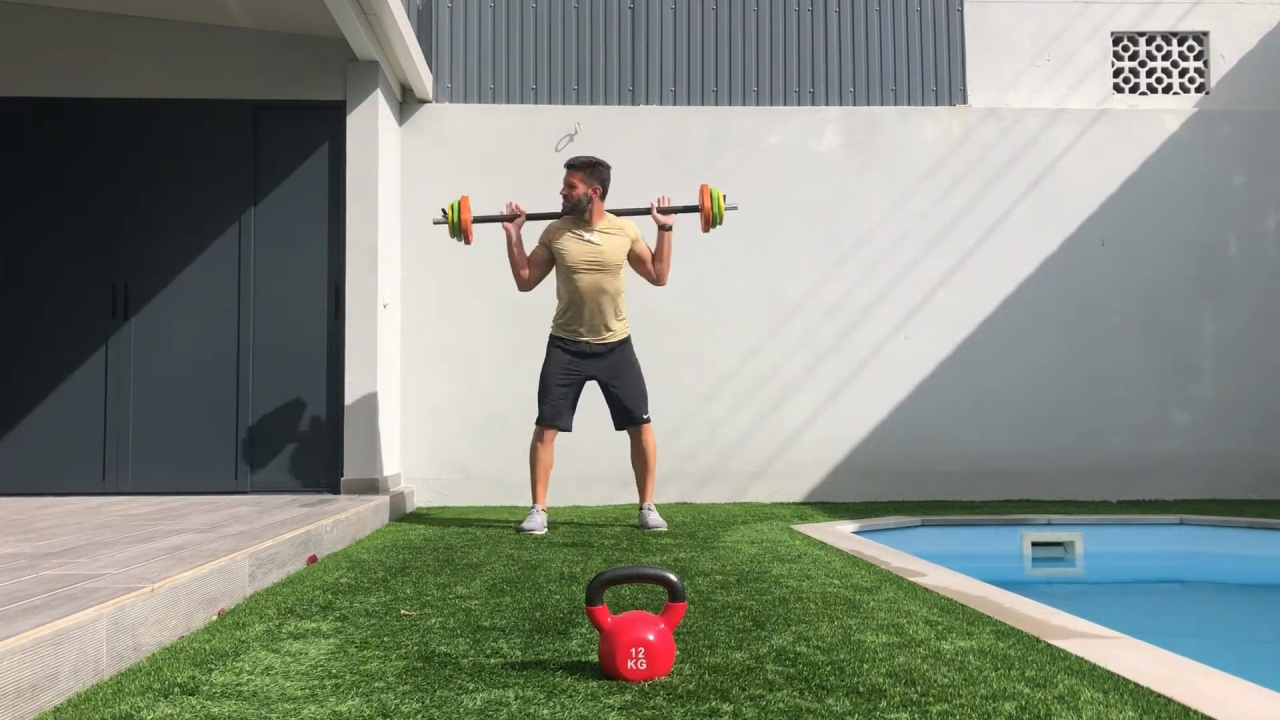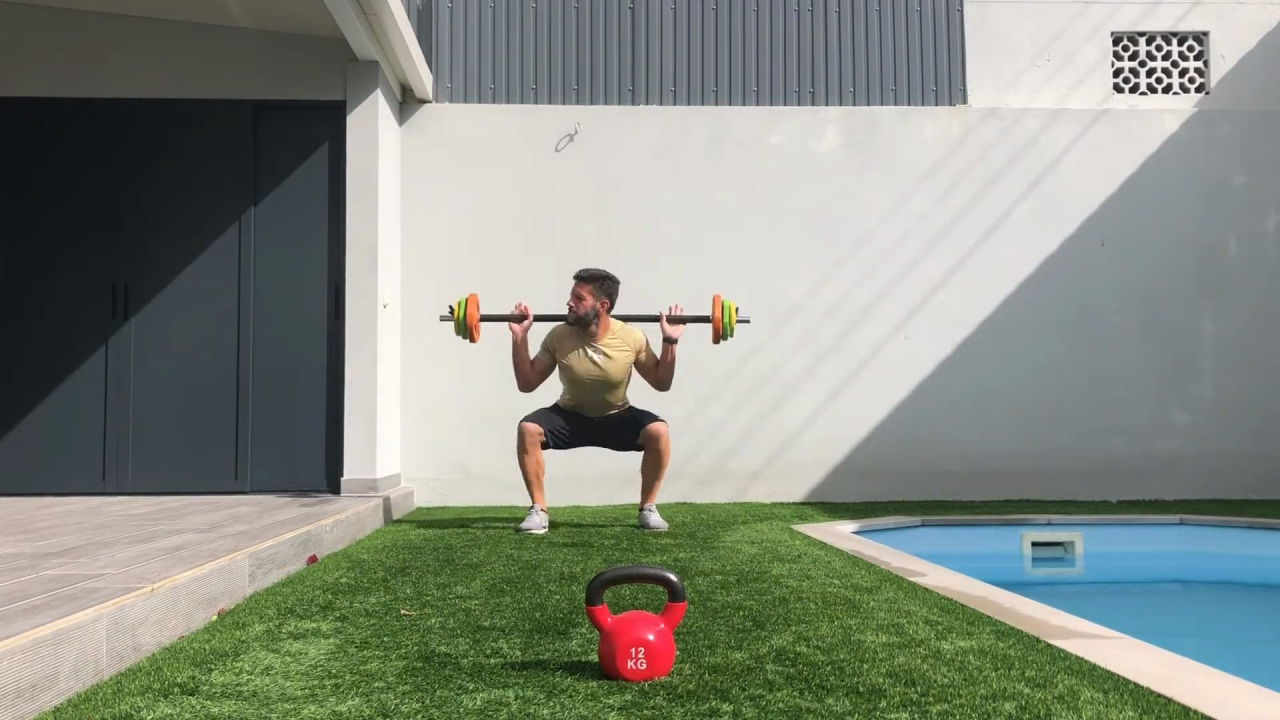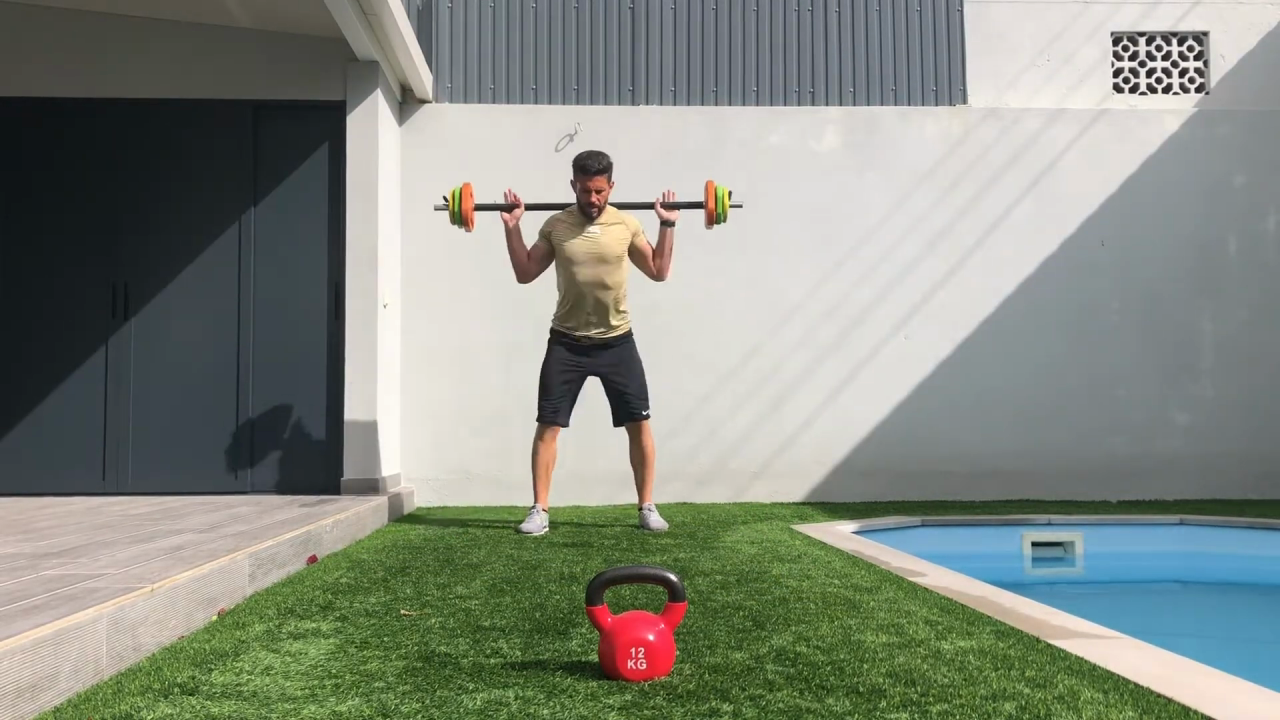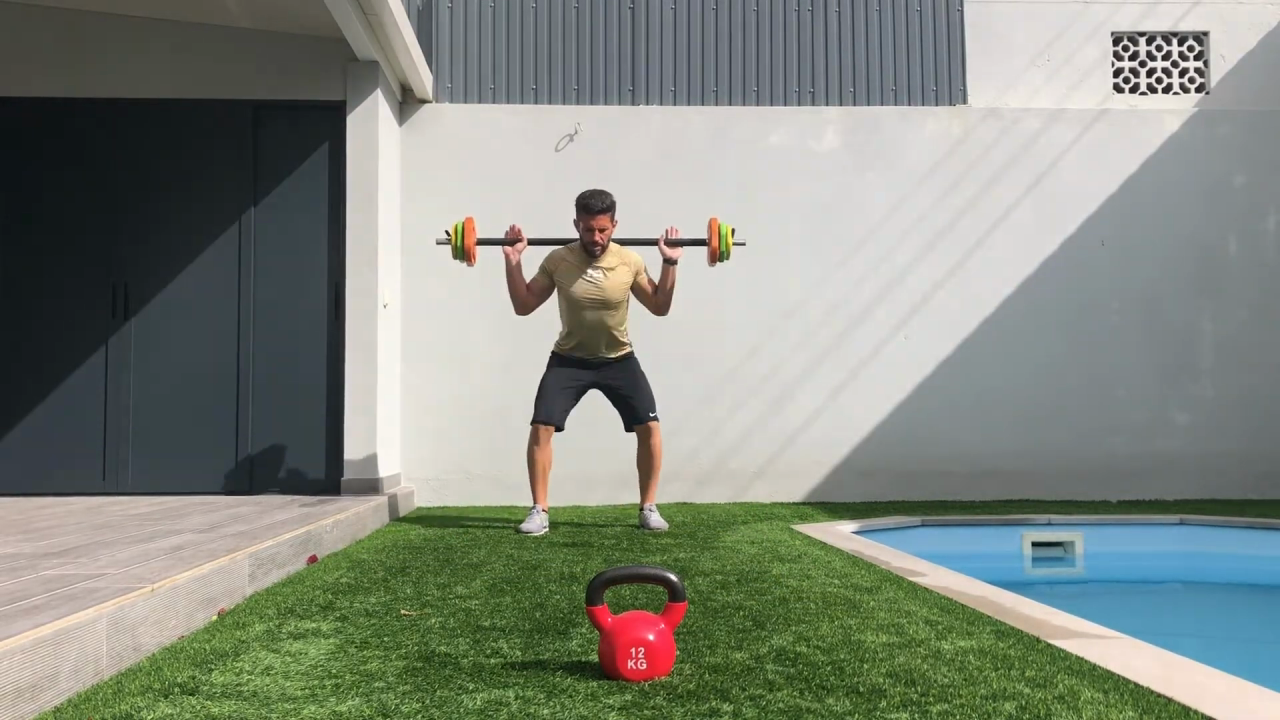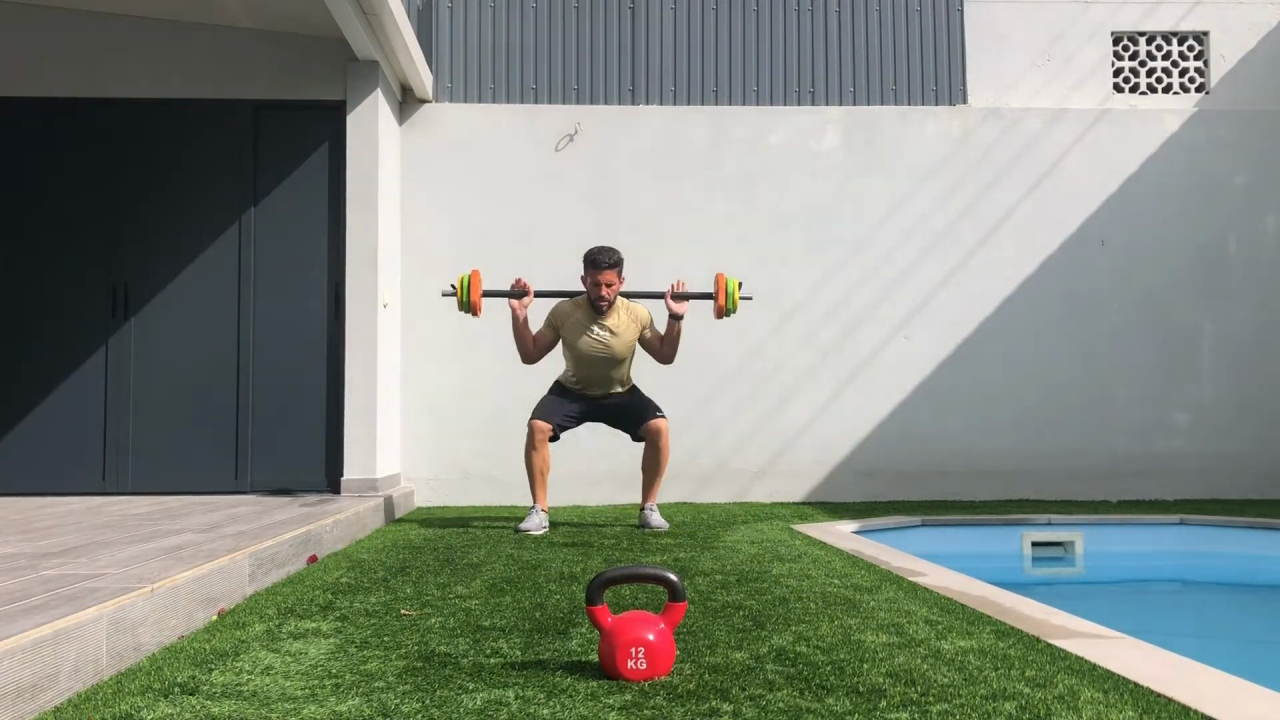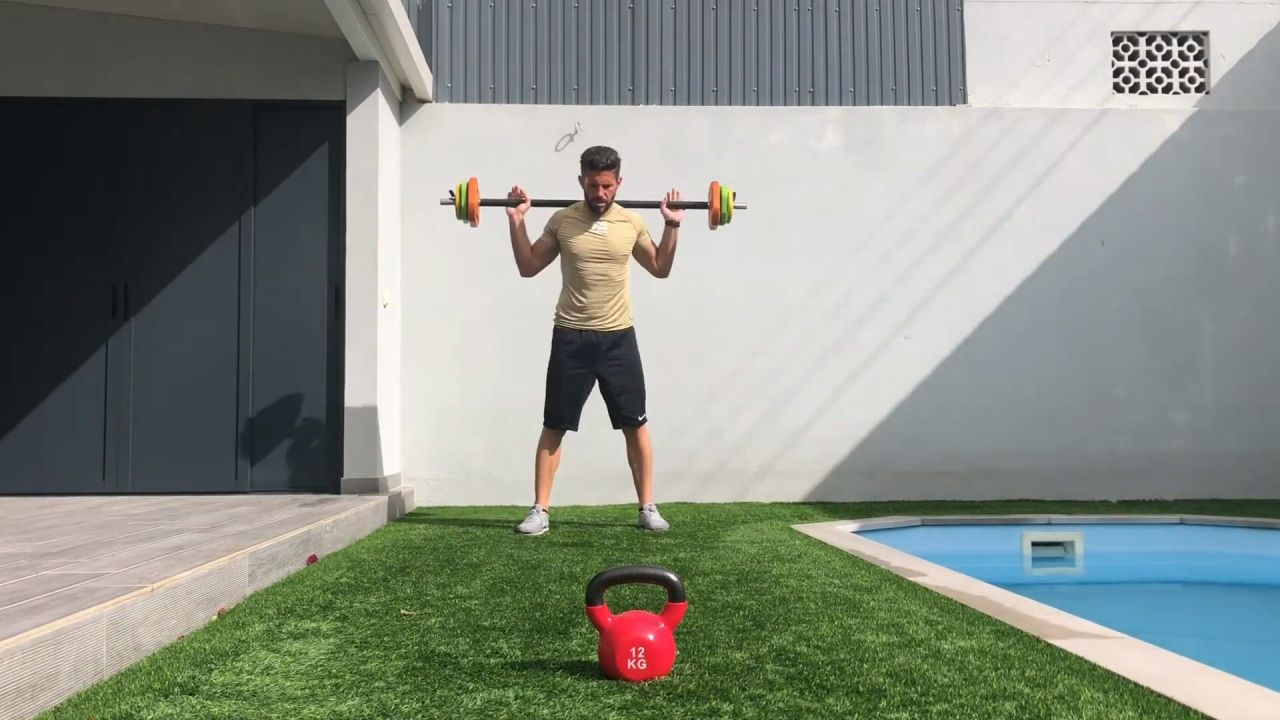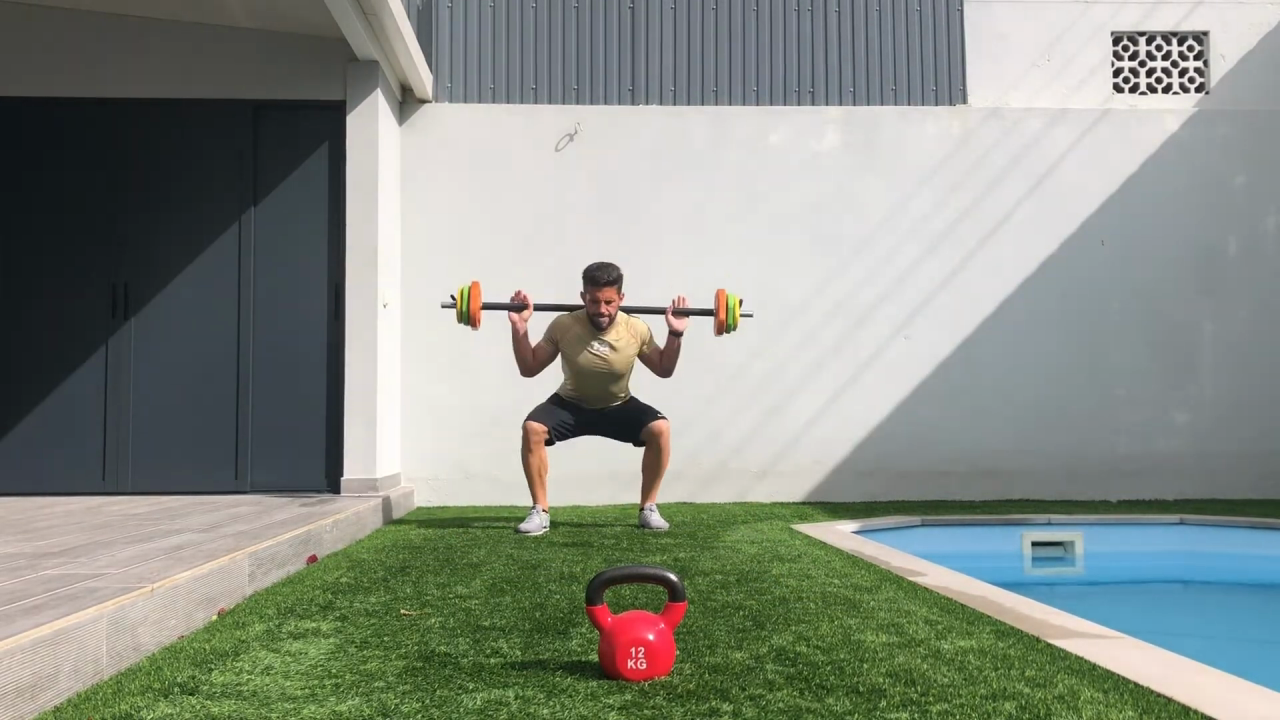
dt=0.3s
person 1, frame 1
left shoulder: (625, 231)
right shoulder: (554, 232)
left elbow: (659, 276)
right elbow: (525, 281)
left wrist: (664, 228)
right wrist: (513, 234)
left hip: (614, 346)
right hip: (566, 346)
left knee: (641, 425)
right knee: (547, 427)
left ankle: (648, 507)
right ankle: (538, 509)
person 1, frame 2
left shoulder: (631, 339)
right shoulder: (559, 338)
left elbow: (661, 383)
right elbow: (526, 384)
left wrist: (670, 344)
right wrist: (519, 338)
left hip: (617, 417)
right hip: (570, 415)
left knee: (658, 433)
right knee: (528, 430)
left ankle: (648, 509)
right ankle: (539, 510)
person 1, frame 3
left shoulder: (626, 224)
right shoulder: (556, 226)
left elbow: (657, 271)
right elbow: (525, 274)
left wrist: (666, 225)
right wrist: (511, 227)
left hip: (617, 342)
right hip: (567, 341)
left knee: (638, 422)
right knee: (548, 424)
left ankle: (647, 506)
right ankle: (539, 510)
person 1, frame 4
left shoulder: (629, 261)
right shoulder: (558, 261)
left elbow: (659, 307)
right elbow: (523, 306)
left wrist: (669, 263)
right wrist: (513, 263)
left hip: (618, 358)
right hip: (570, 360)
left knee: (649, 427)
right knee: (541, 427)
left ankle: (649, 508)
right ankle: (540, 510)
person 1, frame 5
left shoulder: (636, 315)
right shoulder: (564, 313)
left elbow: (665, 356)
right elbow: (530, 355)
left wrist: (674, 319)
right wrist: (520, 316)
left hip: (621, 394)
right hip: (572, 392)
left knee: (659, 428)
right knee: (537, 428)
left ankle: (649, 508)
right ankle: (539, 511)
person 1, frame 6
left shoulder: (632, 222)
right shoulder: (562, 220)
left elbow: (660, 269)
right elbow: (528, 268)
left wrist: (672, 226)
right wrist: (517, 222)
left hip: (618, 338)
right hip: (570, 337)
left knee: (635, 425)
right knee: (554, 428)
left ankle: (647, 508)
right ankle: (540, 510)
person 1, frame 7
left shoulder: (636, 330)
right shoulder: (563, 326)
left elbow: (663, 370)
right elbow: (529, 368)
left wrist: (675, 335)
right wrist: (519, 328)
left hip: (618, 406)
right hip: (571, 404)
left knee: (660, 429)
right knee: (533, 428)
left ankle: (648, 508)
right ankle: (540, 510)
